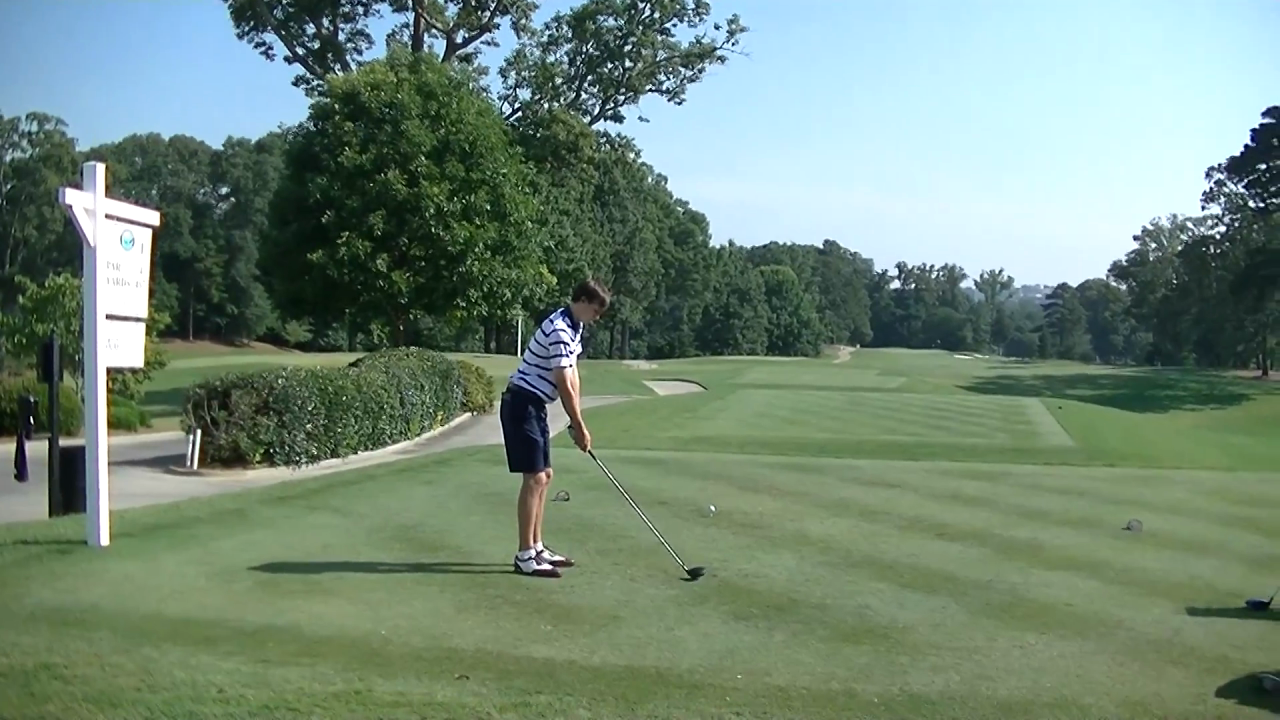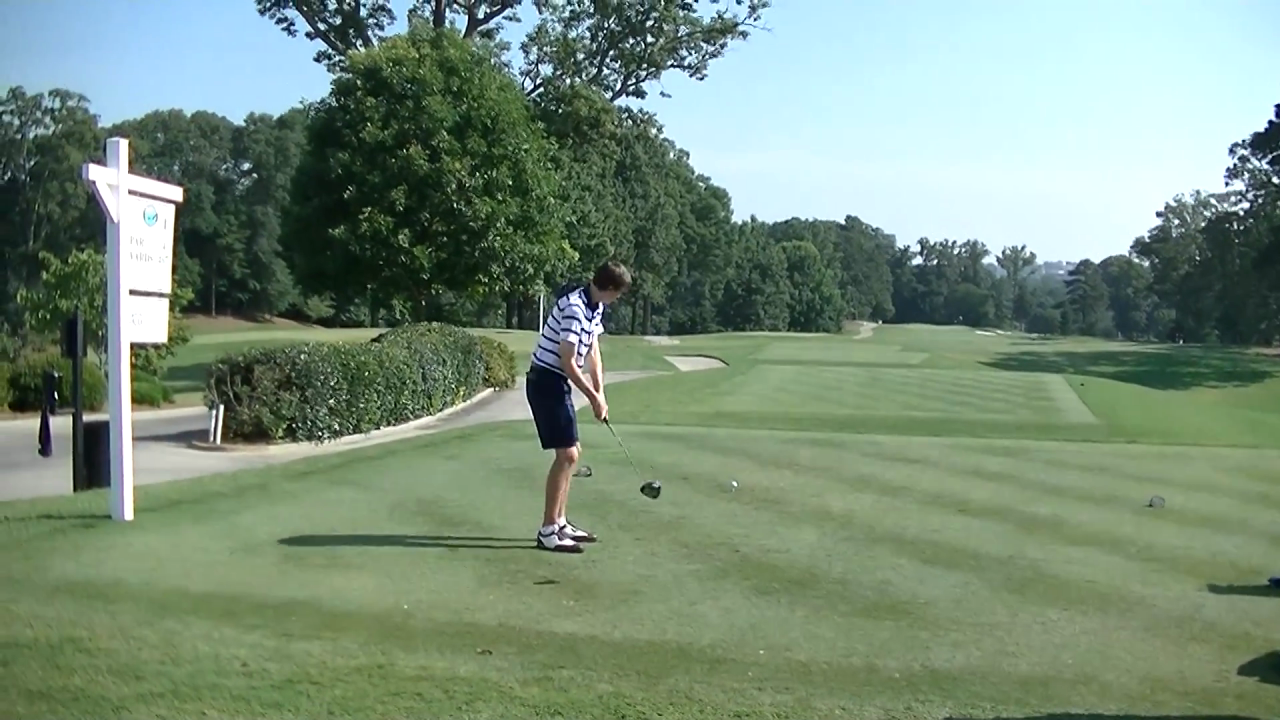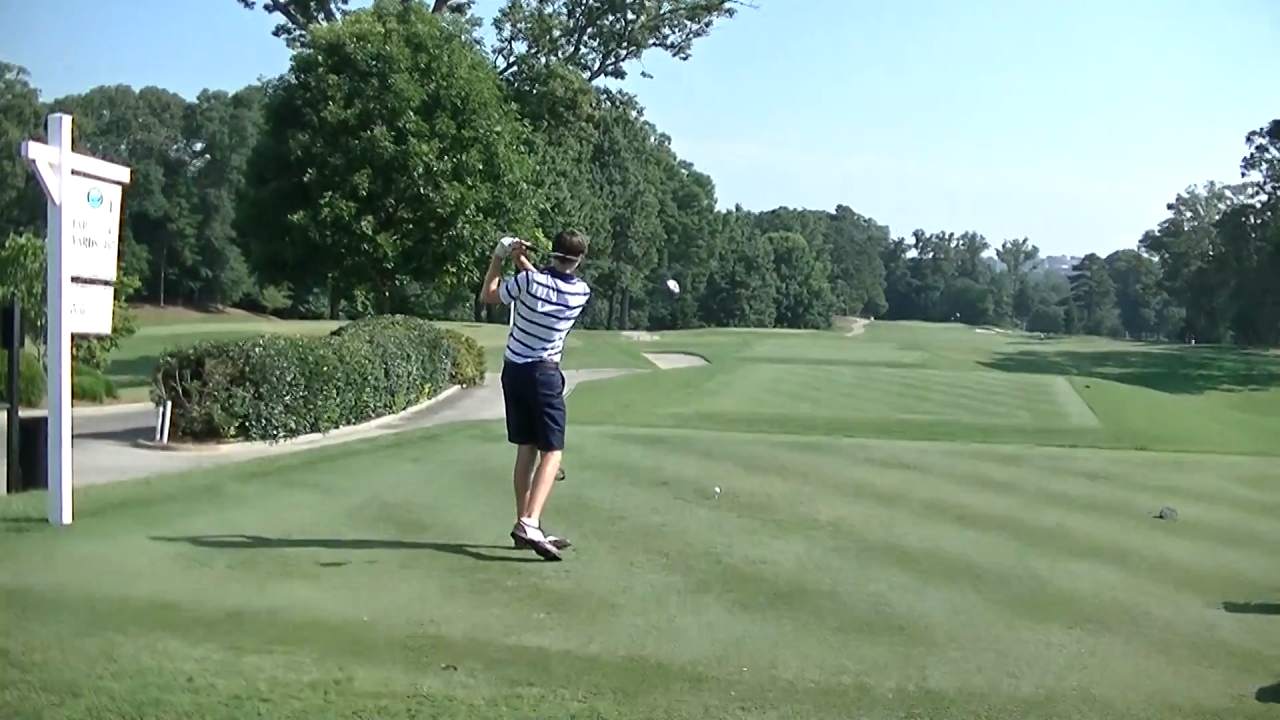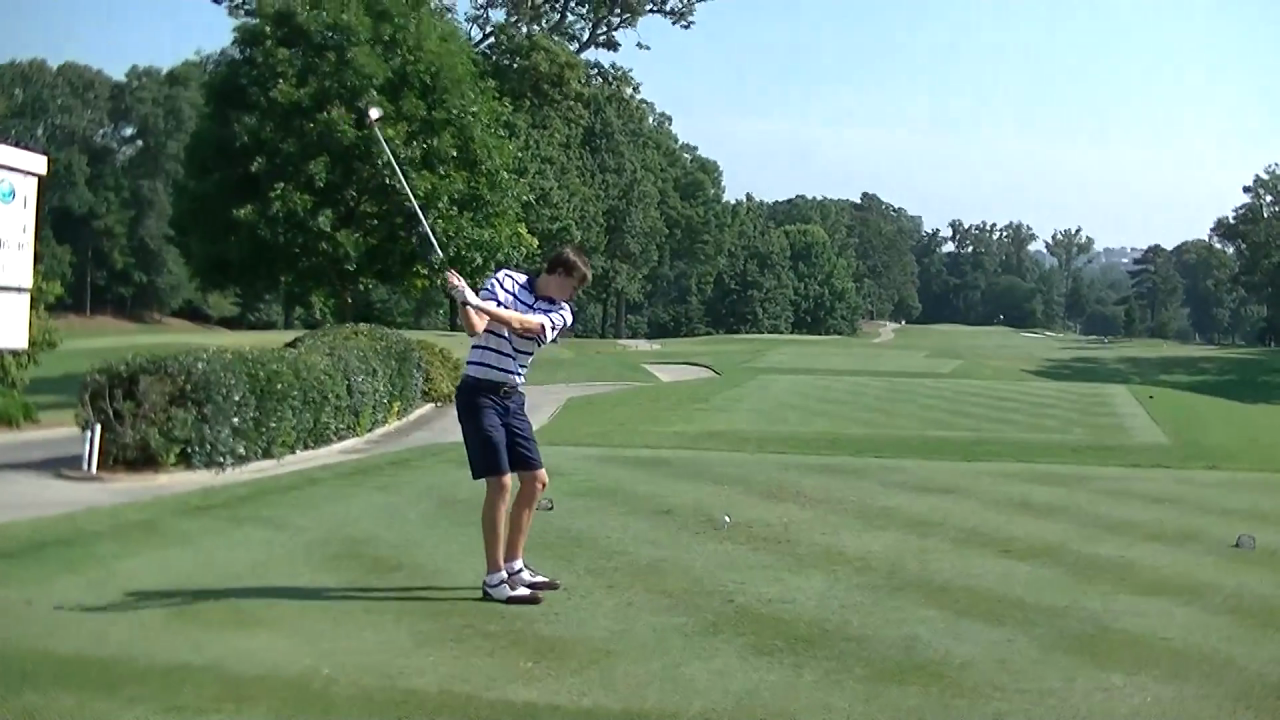
dt=1s
person 1, frame 1
left shoulder: (574, 326)
right shoulder: (559, 330)
left elbow: (573, 374)
right elbow: (563, 386)
left wrist: (577, 423)
right wrist: (580, 427)
left hip: (534, 405)
right hip: (522, 404)
left knee: (545, 475)
right knee: (534, 478)
left ankle: (536, 548)
right ankle: (524, 556)
person 1, frame 2
left shoulder: (595, 307)
right shoulder: (575, 308)
left elbow: (593, 352)
right elbow: (567, 362)
left wrist: (600, 393)
right wrist: (592, 396)
left hip: (559, 382)
right hip: (546, 381)
left knee: (572, 452)
right knee: (567, 452)
left ankle: (559, 522)
right ankle: (548, 531)
person 1, frame 3
left shoulder: (527, 281)
right shoulder: (582, 293)
left elbow: (487, 297)
left wrist: (499, 257)
right wrist: (521, 259)
left hip: (513, 371)
right hip: (544, 374)
left knee: (526, 450)
right knee: (551, 453)
left ankle: (526, 524)
right ankle: (529, 524)
person 1, frame 4
left shoulder: (561, 315)
right shoulder: (505, 280)
left elbow: (521, 323)
right elbow: (474, 326)
left wrist: (478, 302)
right wrist: (465, 300)
left hip: (512, 398)
right hip: (478, 393)
left knee: (536, 481)
right knee: (500, 483)
